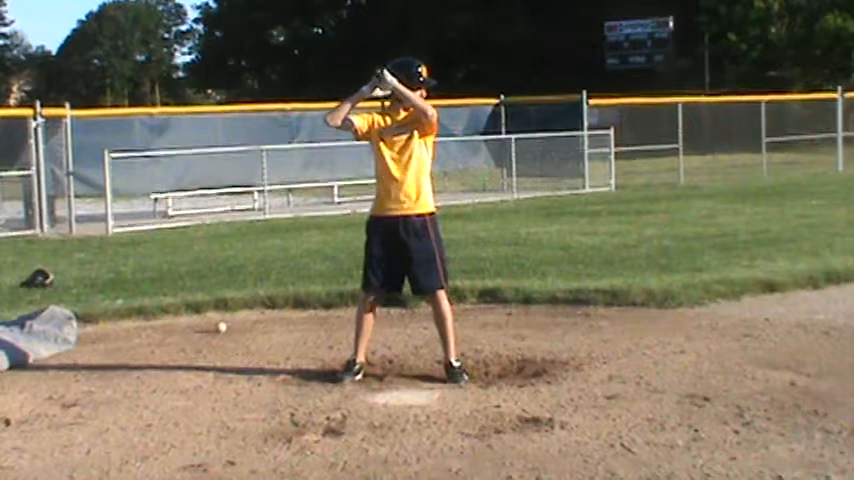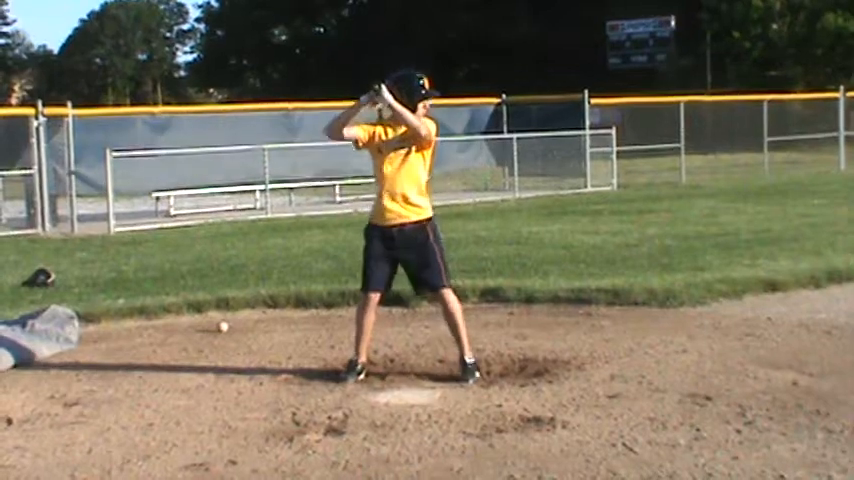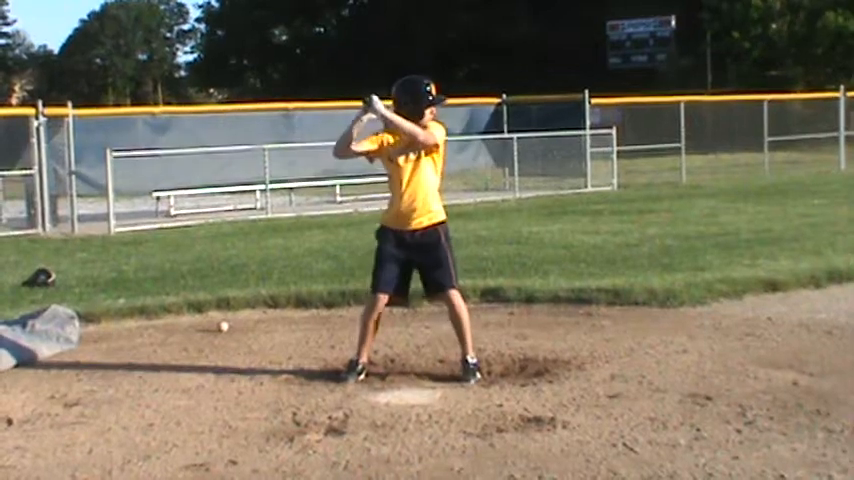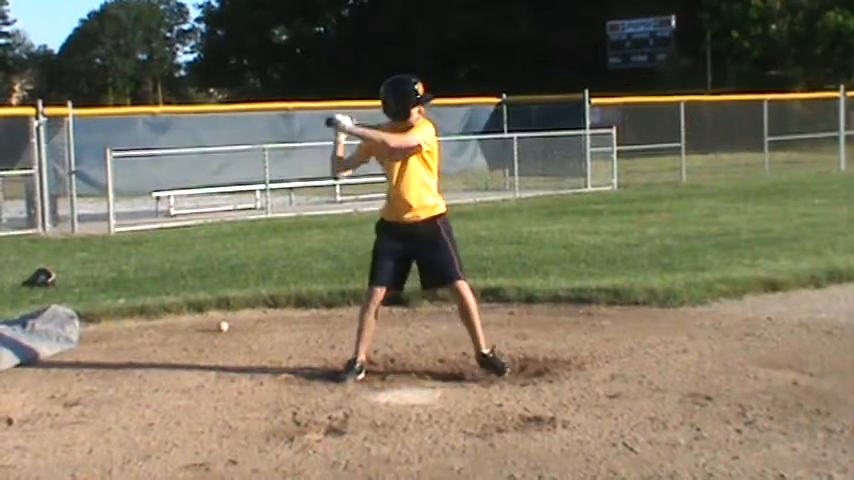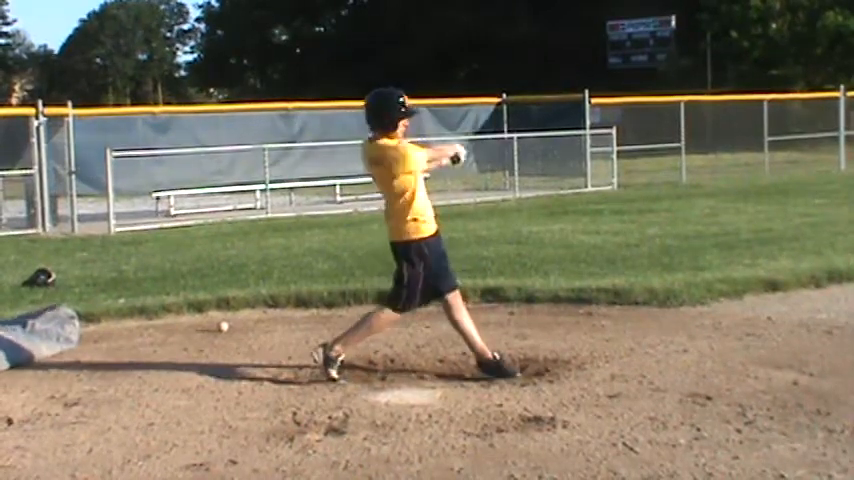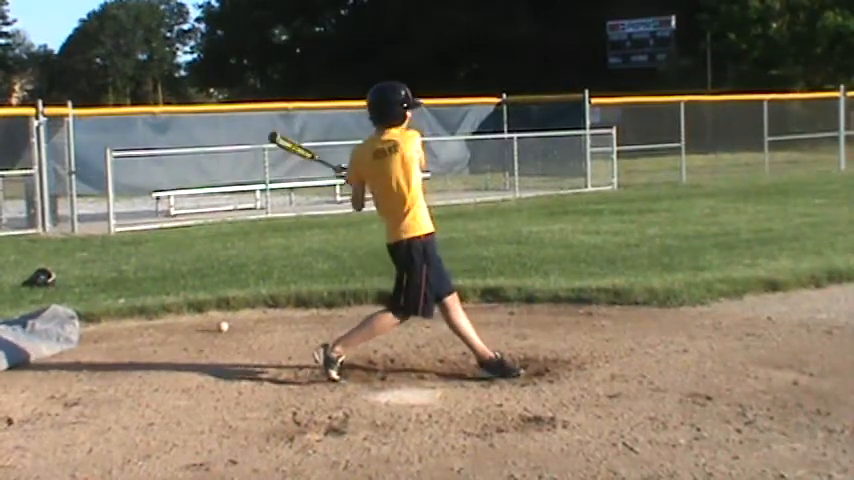
dt=0.4s
person 1, frame 1
left shoulder: (424, 119)
right shoulder: (375, 121)
left elbow: (429, 113)
right elbow: (332, 120)
left wrist: (395, 85)
right wrist: (363, 93)
left hip: (420, 217)
right hip: (383, 219)
left knee: (436, 292)
right knee: (371, 295)
left ankle: (452, 361)
right ankle: (357, 360)
person 1, frame 2
left shoulder: (426, 128)
right shoulder: (376, 131)
left elbow: (421, 132)
right elbow: (332, 132)
left wrist: (391, 102)
right wrist: (361, 104)
left hip: (418, 224)
right hip: (382, 227)
left knee: (443, 292)
right knee: (370, 296)
left ankle: (467, 358)
right ankle: (359, 360)
person 1, frame 3
left shoulder: (436, 131)
right shoulder: (384, 138)
left elbow: (421, 137)
right elbow: (341, 152)
left wrist: (384, 113)
right wrist: (361, 117)
left hip: (431, 227)
right hip: (394, 230)
left knee: (451, 294)
right knee: (379, 298)
left ankle: (469, 359)
right ankle: (360, 361)
person 1, frame 4
left shoulder: (425, 130)
right shoulder: (375, 139)
left elbow: (394, 142)
right elbow: (339, 169)
left wrist: (352, 129)
right wrist: (341, 134)
left hip: (430, 220)
right hip: (393, 224)
left knee: (458, 285)
right knee: (376, 293)
left ankle: (484, 352)
right ankle: (358, 360)
person 1, frame 5
left shoulder: (371, 148)
right shoulder: (403, 152)
right elbow: (435, 155)
left wrist: (447, 152)
right wrist: (454, 150)
left hip: (420, 236)
right hip: (418, 238)
left knee: (451, 295)
right knee: (398, 306)
left ankle: (485, 357)
right ankle: (334, 350)
person 1, frame 6
left shoulder: (360, 154)
right shoulder: (411, 139)
left elbow: (357, 205)
left wrist: (354, 180)
left hip: (399, 237)
right hip: (416, 236)
left knee: (448, 299)
right knee: (401, 310)
left ankle: (486, 357)
right ankle: (334, 351)
